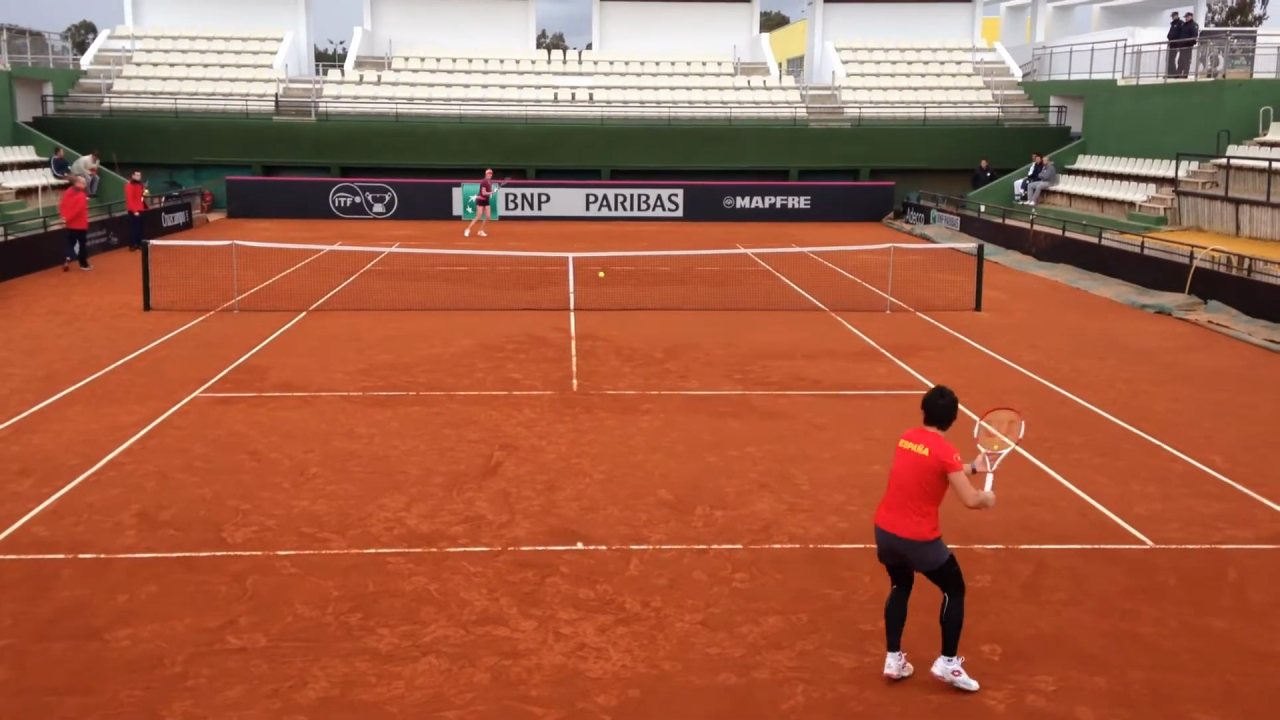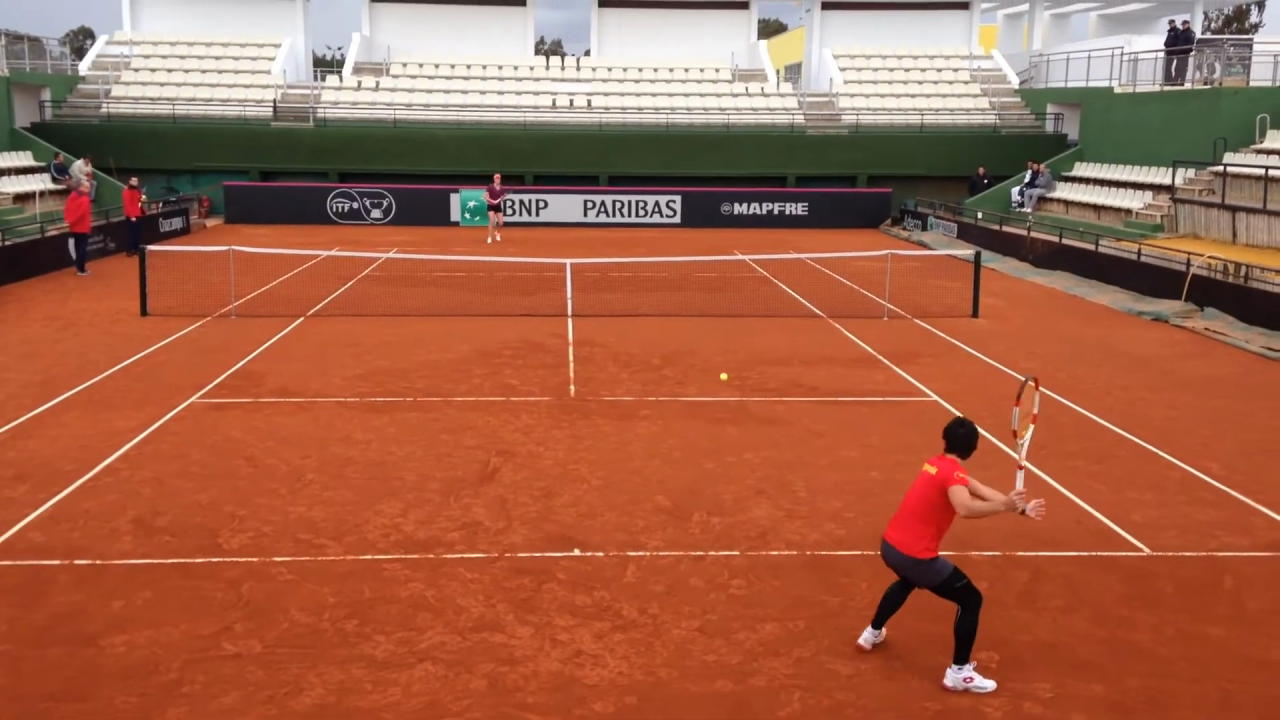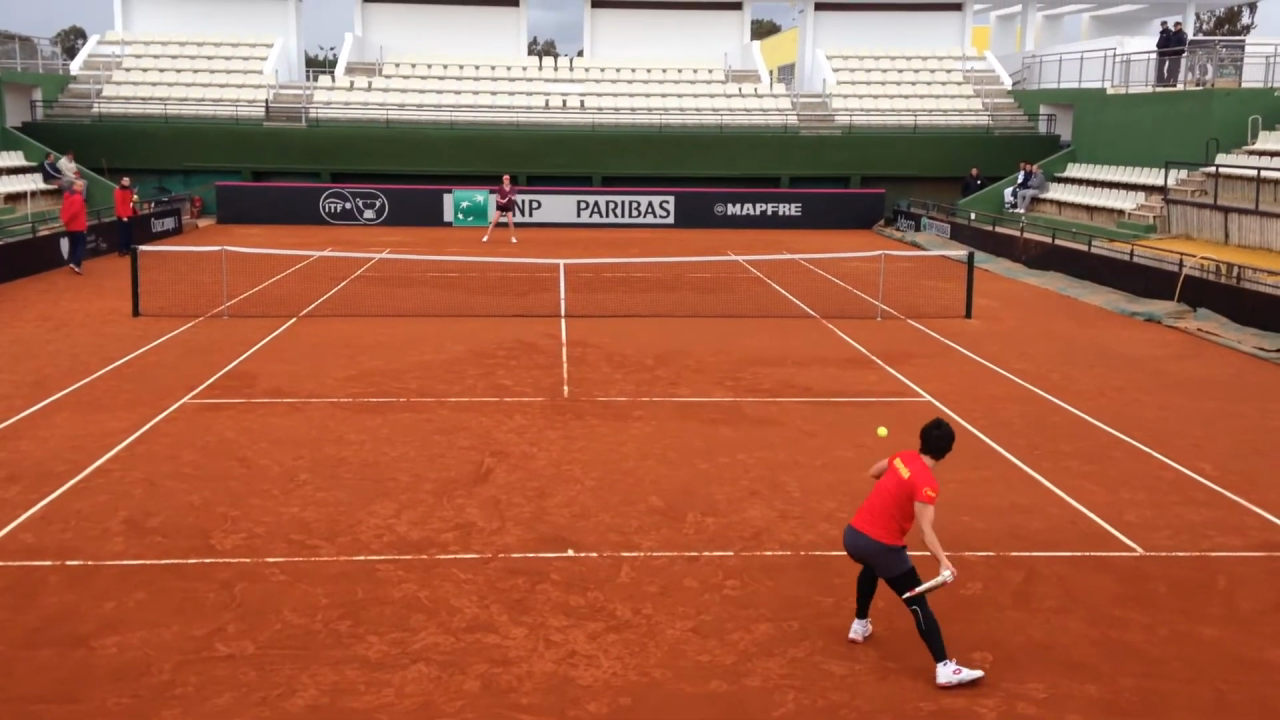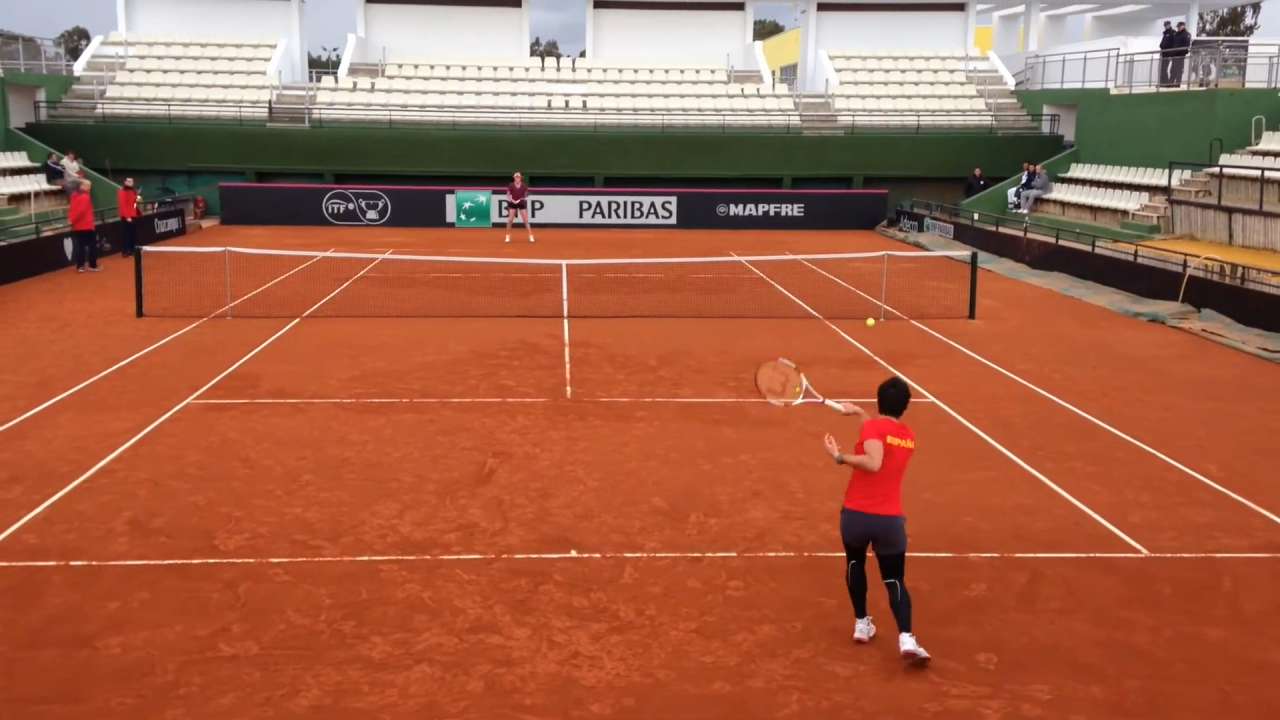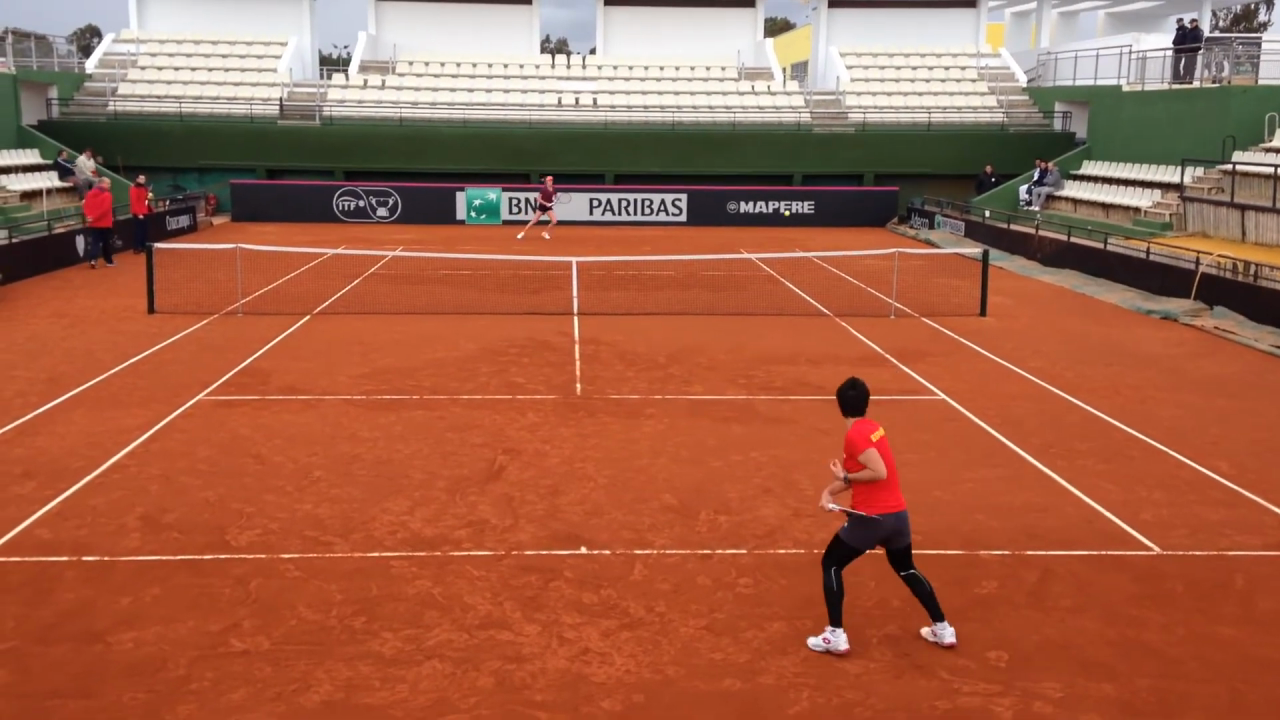
dt=0.3s
person 1, frame 1
left shoulder: (906, 438)
right shoulder: (945, 451)
right elbow: (970, 499)
left wrist: (970, 468)
right wrist: (988, 498)
left hip: (884, 530)
right hip: (920, 538)
left knee: (900, 587)
right knee: (954, 591)
left ankle: (893, 658)
right ankle: (948, 663)
person 1, frame 2
left shoulder: (937, 464)
right shoulder: (954, 473)
left elbow: (982, 492)
right elbow: (965, 507)
left wrist: (1021, 507)
right wrist: (1004, 503)
left hip: (890, 545)
right hip: (916, 556)
left knee: (907, 581)
right knee: (972, 601)
left ankle: (872, 633)
right ankle: (959, 672)
person 1, frame 3
left shoulder: (902, 457)
right shoulder: (926, 484)
left elbow: (873, 472)
right elbow: (926, 529)
right wrist: (942, 560)
left hip: (852, 535)
right hip: (881, 544)
left knee: (872, 567)
right knee: (918, 603)
left ankle: (860, 625)
right ankle: (945, 668)
person 1, frame 4
left shoulder: (872, 425)
right shoulder: (908, 436)
left elbow: (873, 463)
left wrist: (840, 456)
right wrist: (859, 413)
left hip: (857, 514)
right hip: (891, 518)
left knee: (855, 560)
right knee: (894, 581)
left ankle: (862, 624)
right ankle: (907, 639)
person 1, frame 5
left shoulder: (855, 434)
right shoulder: (871, 428)
left elbow: (879, 473)
left wrist: (845, 477)
right wrist: (832, 490)
left hip: (870, 518)
right hip: (897, 514)
left knee: (831, 565)
right knee: (906, 569)
left ankle: (835, 635)
right ankle: (943, 629)
